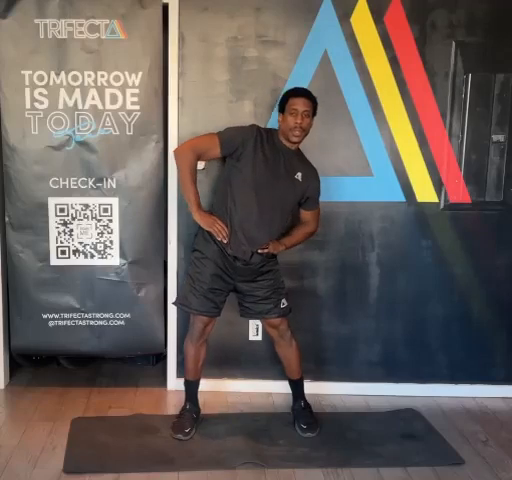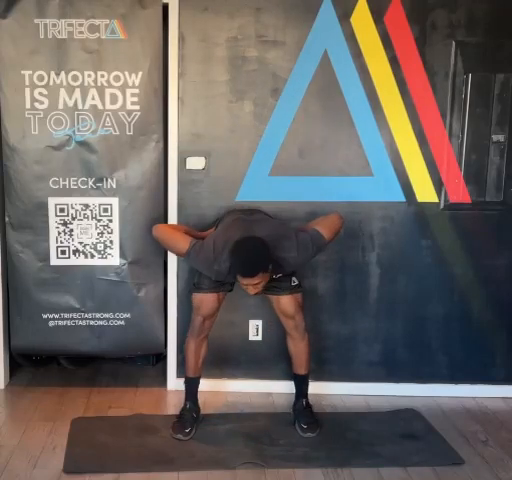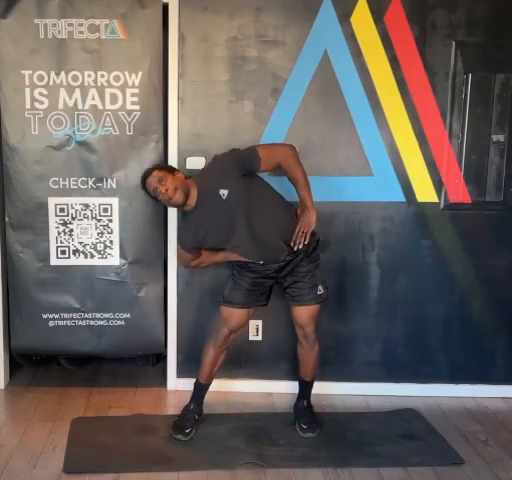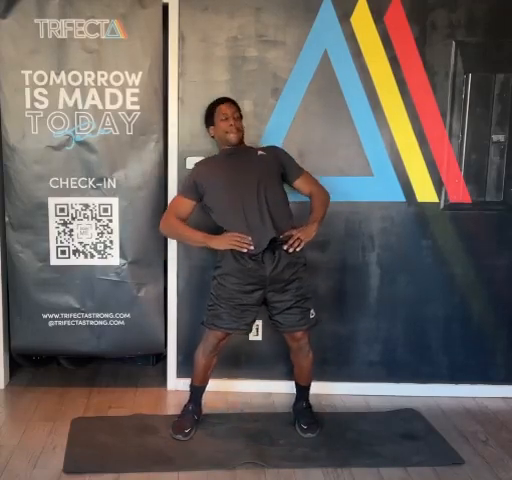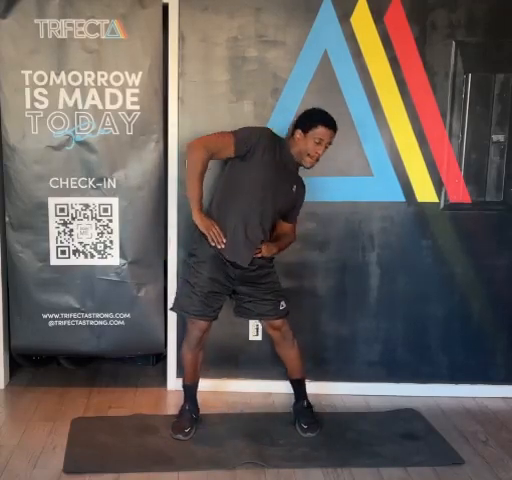
dt=1s
person 1, frame 1
left shoulder: (308, 174)
right shoulder: (248, 138)
left elbow: (310, 223)
right elbow: (186, 151)
left wrist: (282, 243)
right wrist: (198, 211)
left hip: (261, 264)
right hip: (215, 254)
left knee: (281, 330)
right knee: (199, 329)
left ankle: (300, 403)
right ankle: (190, 406)
person 1, frame 2
left shoulder: (294, 252)
right shoulder: (213, 259)
left elbow: (335, 219)
right elbow: (159, 230)
right wrist: (199, 238)
left knee: (295, 322)
right knee: (201, 320)
left ankle: (302, 402)
right ankle: (190, 405)
person 1, frame 3
left shoulder: (223, 168)
right shoulder: (189, 230)
left elbow: (286, 152)
right elbow: (189, 260)
left wrist: (308, 208)
right wrist: (230, 254)
left hip: (298, 253)
right hip: (252, 266)
left knee: (306, 330)
right knee: (224, 332)
left ankle: (303, 403)
right ankle: (194, 406)
person 1, frame 4
left shoulder: (272, 155)
right shoulder: (203, 171)
left elbow: (318, 192)
right elbow: (169, 223)
left wrist: (312, 226)
right wrist: (213, 240)
left hip: (285, 260)
right hip: (238, 265)
left knee: (299, 339)
right knee: (213, 338)
left ankle: (302, 404)
right ankle: (193, 407)
person 1, frame 5
left shoulder: (297, 186)
right shoulder: (260, 140)
left elbow: (287, 231)
right elbow: (198, 149)
left wrist: (275, 245)
right wrist: (198, 213)
left hip: (255, 263)
right hip: (212, 254)
left knee: (281, 329)
right knee: (197, 330)
left ankle: (302, 403)
right ankle: (189, 406)
